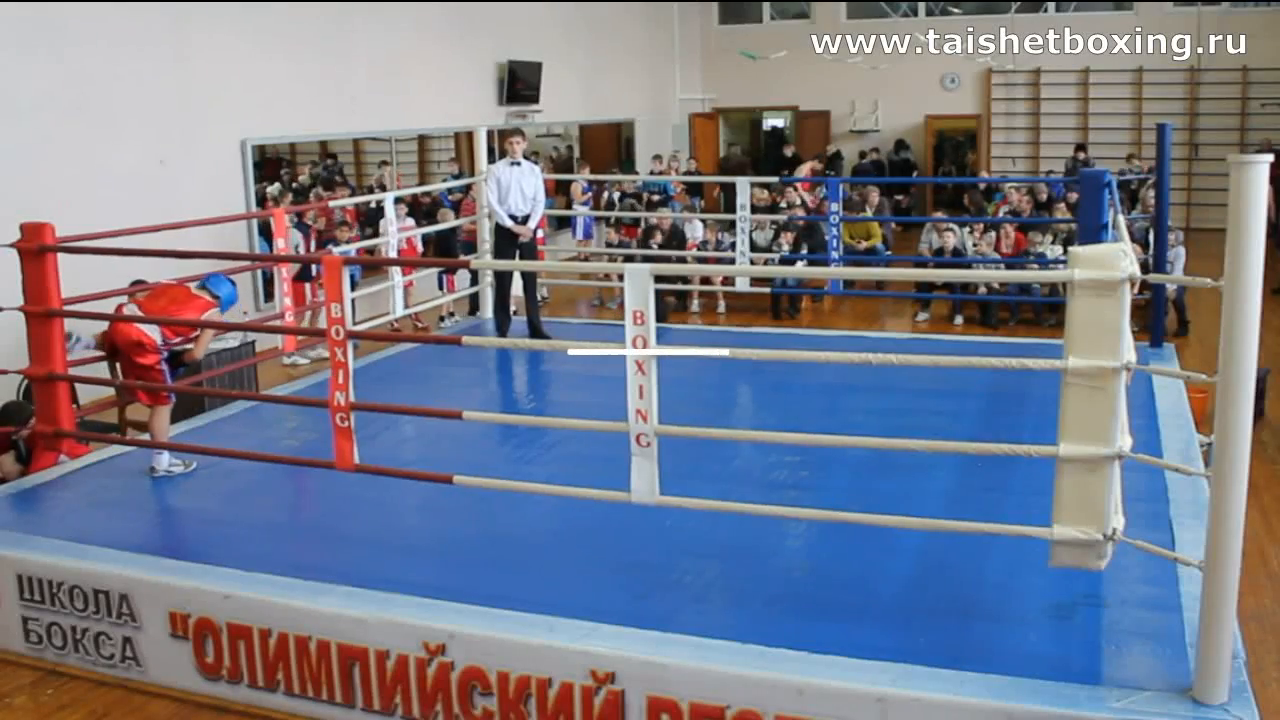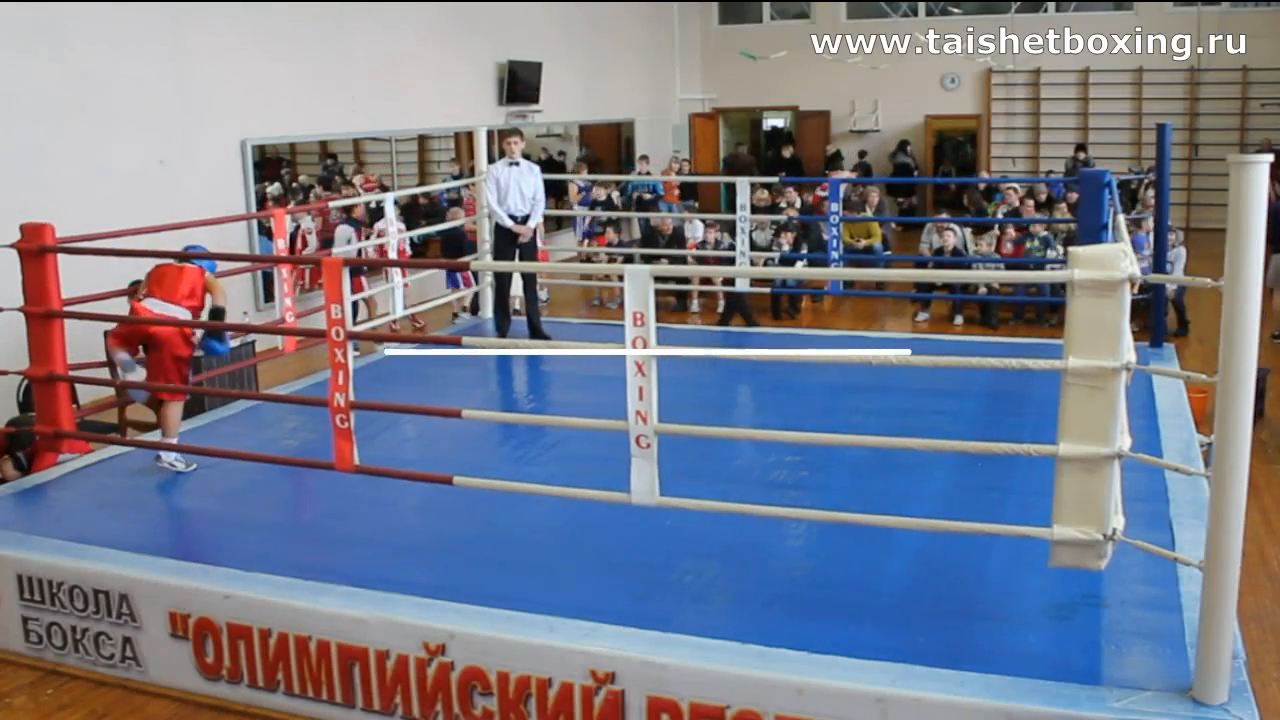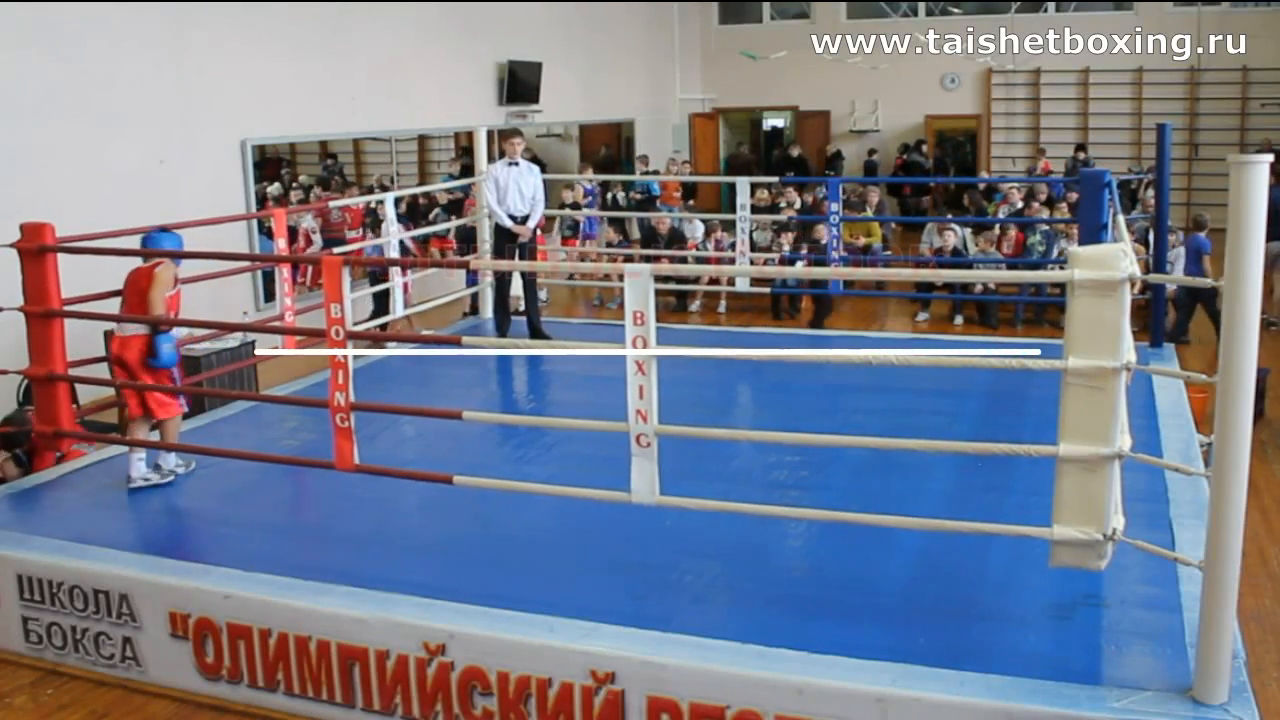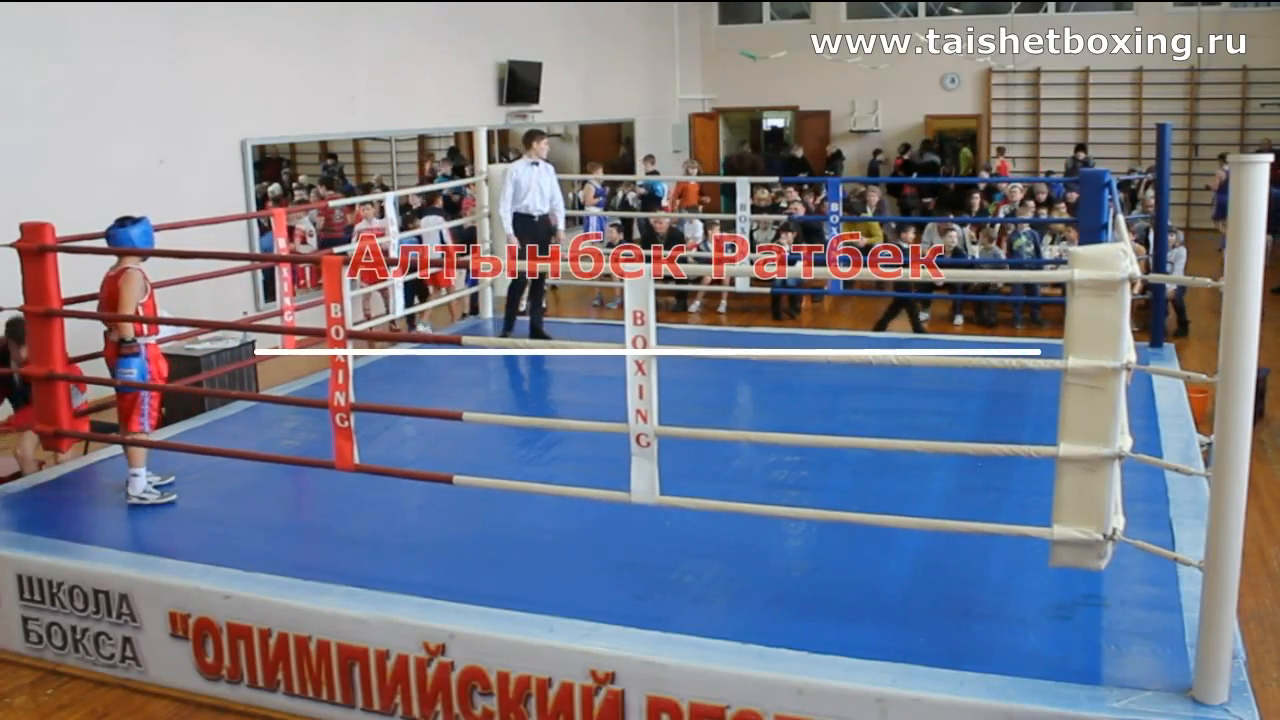
dt=0.7s
person 1, frame 1
left shoulder: (177, 287)
right shoulder: (212, 312)
left elbow: (141, 299)
right elbow: (197, 354)
left hip: (123, 320)
right hip: (144, 340)
right knee: (163, 401)
left ankle: (80, 341)
right ankle: (161, 462)
person 1, frame 2
left shoulder: (158, 269)
right shoulder: (205, 276)
left elbow: (141, 296)
right elbow: (218, 294)
left wrist: (145, 342)
right wrist: (216, 323)
left hip: (144, 315)
right hip: (174, 326)
left knee: (118, 339)
right knee: (174, 393)
left ankle: (127, 363)
right ankle: (168, 453)
person 1, frame 3
left shoulder: (134, 274)
right shoulder: (166, 268)
right elbow: (156, 299)
right wrist: (162, 332)
left hip: (121, 343)
right hip: (147, 342)
left knee: (140, 409)
right knee: (170, 403)
left ankle: (137, 471)
right ankle: (168, 461)
person 1, frame 4
left shoulder: (112, 274)
right shoulder: (133, 274)
left elbow: (103, 312)
right elbow: (125, 317)
right wrist: (130, 350)
left hip: (120, 349)
right hip: (136, 351)
left knee: (130, 417)
right knee: (140, 420)
left ankle: (138, 476)
right ankle: (137, 489)
person 2, frame 1
left shoulder: (534, 170)
right shoulder: (496, 170)
left elbow: (539, 202)
right elbow: (493, 203)
left wrist: (529, 227)
right wrist: (512, 225)
left hip: (528, 226)
right hip: (505, 226)
left knee: (530, 278)
right knee: (502, 279)
left ankle: (535, 328)
right ankle: (502, 329)
person 2, frame 2
left shoulder: (533, 169)
right shoulder: (495, 170)
left elbow: (539, 201)
right elbow: (492, 203)
left wrist: (530, 226)
right wrist: (512, 225)
left hip: (528, 225)
right hip: (504, 226)
left knee: (530, 278)
right knee: (502, 279)
left ankle: (535, 328)
right ankle: (502, 330)
person 2, frame 3
left shoulder: (533, 170)
right shoulder: (494, 171)
left elbow: (539, 201)
right elbow: (492, 204)
left wrist: (529, 226)
right wrist: (512, 226)
left hip: (527, 225)
right hip: (504, 226)
left knee: (530, 277)
right knee: (502, 278)
left ankle: (535, 328)
right ankle: (502, 330)
person 2, frame 4
left shoulder: (548, 169)
right shoulder: (514, 169)
left elbow: (556, 200)
right elbow: (505, 203)
left wrist: (560, 227)
right wrist: (509, 233)
left hip: (543, 223)
right hip: (522, 222)
left knee: (540, 277)
right knee: (520, 276)
left ankle: (536, 328)
right ankle: (508, 327)
